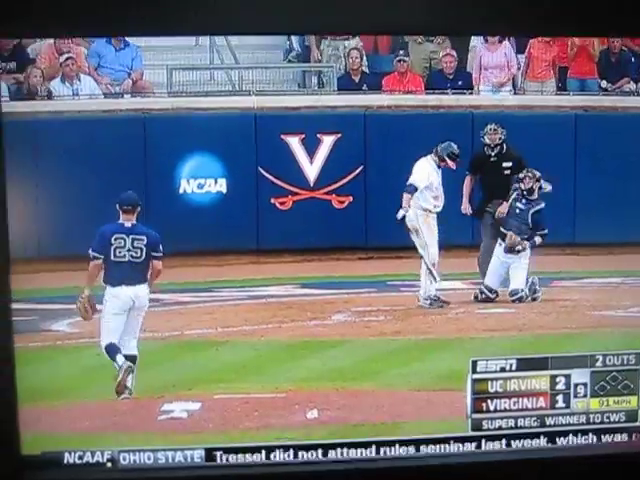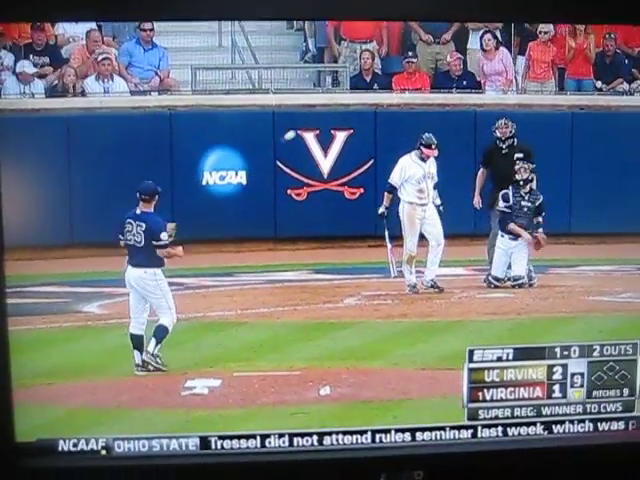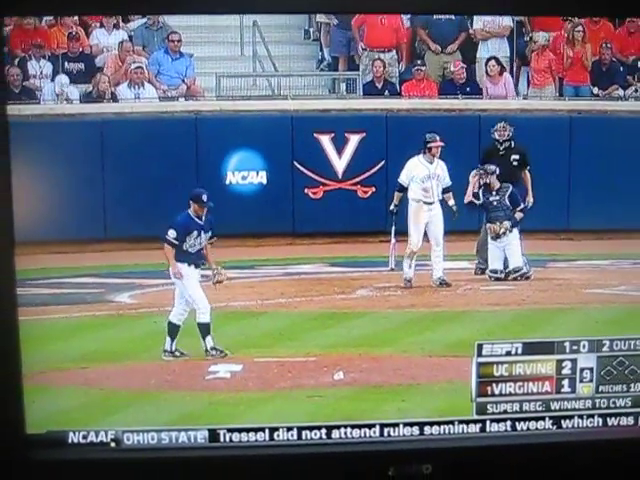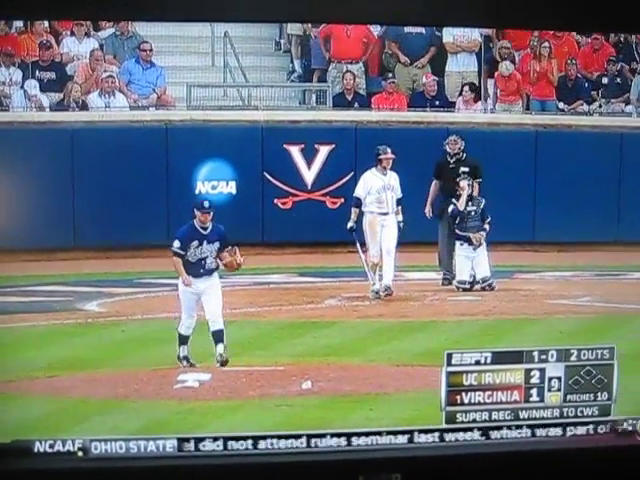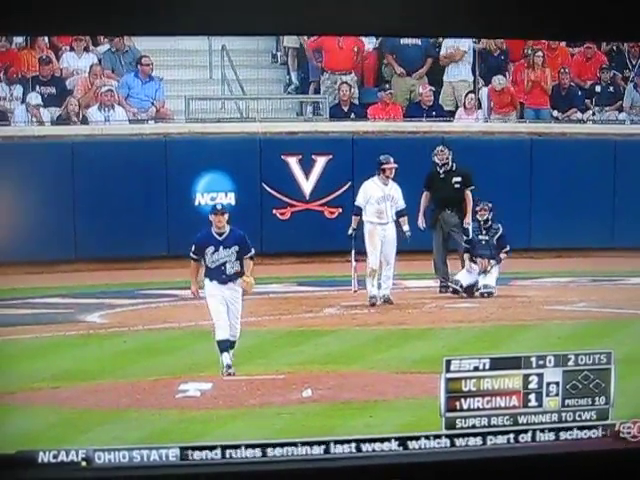
dt=0.7s
person 1, frame 1
left shoulder: (105, 232)
right shoulder: (150, 235)
left elbow: (95, 264)
right elbow: (158, 267)
left wrist: (88, 289)
right wrist: (150, 281)
left hip: (115, 292)
right hip: (140, 292)
left knee: (108, 338)
right knee: (130, 339)
left ankle: (121, 364)
right ankle: (127, 386)
person 1, frame 2
left shoulder: (128, 218)
right shoulder: (157, 222)
right elbow: (163, 252)
right wrist: (177, 252)
left hip: (131, 272)
right hip: (150, 274)
left knee: (137, 319)
right knee: (168, 315)
left ankle: (140, 362)
right ankle: (151, 352)
person 1, frame 3
left shoulder: (208, 220)
right shoulder: (181, 222)
right elbow: (168, 245)
left wrist: (214, 267)
right wrist: (173, 265)
left hip: (195, 269)
right hip: (183, 269)
left knee: (180, 310)
right knee: (203, 307)
left ankle: (169, 349)
right ankle: (209, 348)
person 1, frame 4
left shoulder: (219, 231)
right shoulder: (185, 232)
left elbow: (222, 252)
right elbow: (176, 257)
left wrist: (231, 261)
right wrist: (183, 276)
left hip: (211, 280)
right hip: (190, 281)
left knee: (215, 316)
right knee: (188, 320)
left ankle: (220, 353)
right ankle: (182, 354)
person 1, frame 5
left shoulder: (239, 236)
right shoulder: (202, 238)
left elbow: (249, 258)
right elbow: (195, 261)
left wrist: (248, 276)
right wrist: (193, 283)
left hip: (234, 286)
right hip: (213, 287)
left knee: (234, 328)
right knee: (221, 326)
left ankle: (227, 357)
right ankle: (227, 364)
person 2, frame 1
left shoulder: (436, 167)
right shoulder: (424, 166)
right elbow: (411, 188)
left wrist: (440, 207)
right wrist: (404, 209)
left hip: (429, 215)
right hip: (419, 214)
left knee: (433, 255)
right knee: (430, 254)
left ankle: (431, 294)
right ankle: (425, 296)
person 2, frame 2
left shoulder: (432, 162)
right shoulder: (405, 162)
right elbow: (392, 186)
left wrist: (438, 203)
right wrist: (384, 206)
left hip: (428, 208)
right hip: (410, 208)
left knee: (438, 240)
right knee: (410, 247)
left ankle: (429, 279)
right ankle: (410, 282)
person 2, frame 3
left shoulder: (441, 165)
right shoulder: (413, 163)
left elbow: (446, 187)
right elbow: (401, 185)
left wrist: (452, 204)
right wrist: (395, 204)
left hip: (435, 207)
right hip: (417, 207)
left knee: (438, 243)
right knee: (414, 242)
left ankle: (438, 277)
right ankle: (407, 276)
person 2, frame 4
left shoulder: (394, 177)
right shoulder: (368, 177)
left elbow: (397, 199)
right elbow: (358, 199)
left wrist: (400, 218)
right wrist: (352, 220)
left hip: (390, 218)
right hip: (372, 218)
left knee: (389, 251)
right knee: (374, 254)
left ankle: (387, 284)
right ankle: (375, 287)
person 2, frame 5
left shoulder: (395, 187)
right shoulder: (368, 185)
left elbow: (400, 209)
right elbow: (358, 208)
left wrist: (406, 228)
right wrist: (353, 227)
left hip: (390, 228)
right hip: (372, 227)
left knee: (389, 262)
right knee: (373, 262)
left ankle: (385, 294)
right ankle: (372, 294)
person 3, frame 1
left shoulder: (514, 157)
right shoulder: (479, 157)
right elbow: (470, 178)
left wrist: (508, 203)
right wrist: (465, 200)
right hip: (489, 205)
right knee: (488, 246)
person 3, frame 2
left shoulder: (523, 150)
right shoulder: (491, 150)
left elbow: (530, 173)
right elbow: (483, 172)
right wrist: (477, 194)
right hip: (499, 196)
right knee: (497, 232)
left ankle: (525, 269)
person 3, frame 3
left shoulder: (519, 152)
right shoulder: (489, 151)
left elbow: (525, 173)
left wrist: (529, 194)
right knee: (488, 229)
right ankle: (482, 263)
person 3, frame 4
left shoulder: (471, 164)
right shoulder: (441, 164)
left elbow: (475, 186)
right elbow: (436, 184)
right wrist: (429, 204)
right hip: (446, 206)
right knee: (445, 242)
right ankle: (447, 274)
person 3, frame 5
left shoulder: (461, 174)
right shoulder: (432, 175)
left elbow: (468, 194)
right elbow: (426, 195)
left wrist: (468, 215)
right wrist: (421, 215)
left hip: (458, 215)
right hip: (439, 216)
left knee: (465, 248)
right knee: (439, 251)
right ankle: (444, 282)
person 4, frame 1
left shoulder: (539, 206)
right shoulder: (517, 194)
left elbow: (540, 237)
left wrist: (527, 245)
left hip: (520, 253)
right hip: (502, 248)
left knee: (516, 296)
left ankle: (532, 286)
person 4, frame 2
left shoulder: (536, 197)
right shoulder: (507, 194)
left elbow: (538, 216)
right elbow: (505, 220)
left wrist: (539, 231)
right wrist: (523, 233)
left hip: (522, 241)
right hip: (504, 239)
left knee: (518, 282)
right knee: (494, 282)
left ankle: (526, 272)
person 4, frame 3
left shoulder: (508, 190)
right shoulder: (482, 193)
left elbow: (521, 211)
right elbow: (467, 201)
left wrist: (509, 223)
right wrist: (472, 183)
left hip: (511, 234)
right hip: (493, 236)
left knee: (518, 274)
right knee: (494, 275)
person 4, frame 4
left shoulder: (479, 202)
right shoulder: (455, 203)
left elbow: (487, 222)
right elbow: (459, 211)
left wrist: (484, 232)
right wrist: (464, 192)
left hip: (479, 245)
right hip: (462, 247)
left knee: (486, 284)
right knee: (462, 286)
left ankle: (476, 274)
right ankle: (470, 276)
person 4, frame 5
left shoulder: (497, 230)
right shoulder: (471, 229)
left elbow: (505, 252)
right elbow: (466, 250)
left wrist: (494, 262)
right wrist: (467, 262)
left hip: (490, 267)
right hip: (474, 266)
left knee: (486, 292)
right knee: (455, 287)
left ankle: (487, 284)
right ankle: (471, 286)
